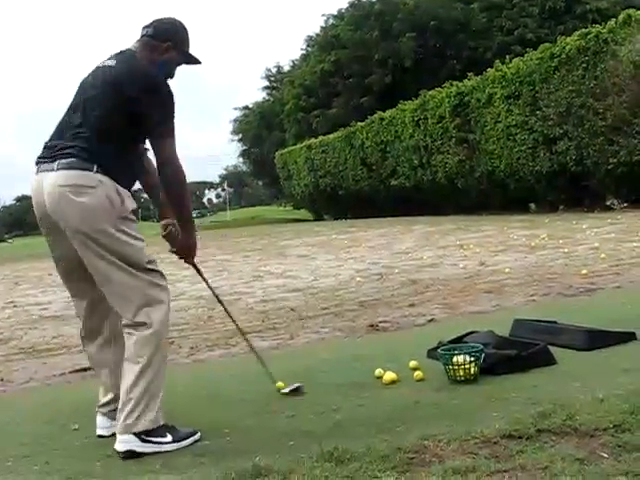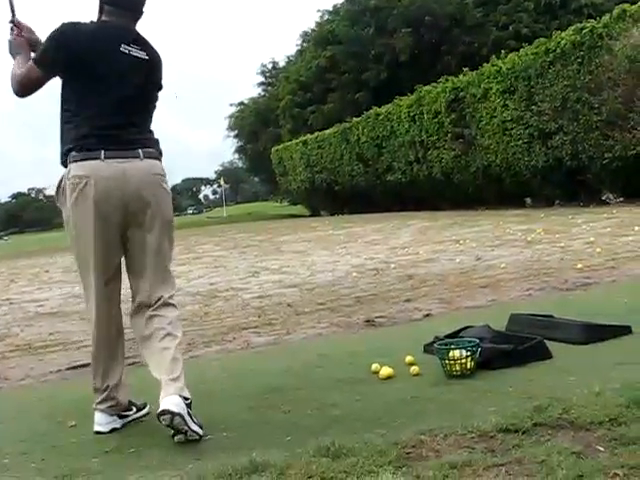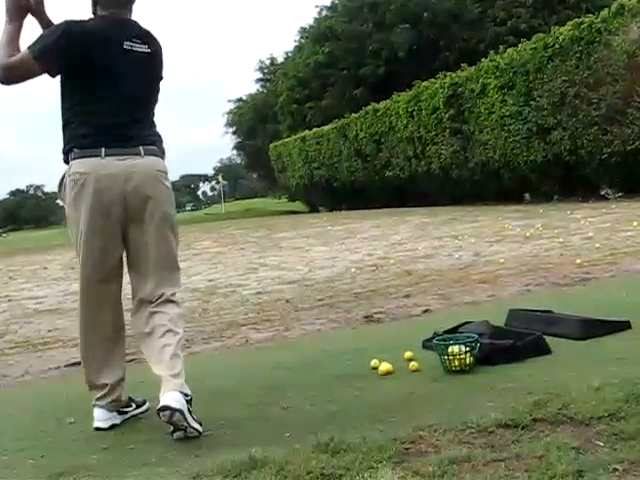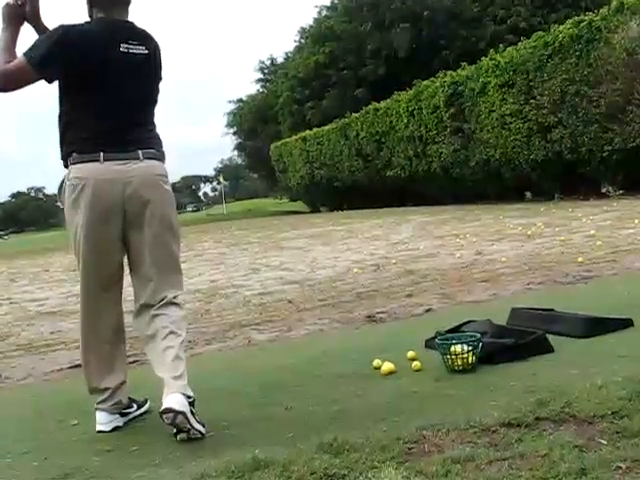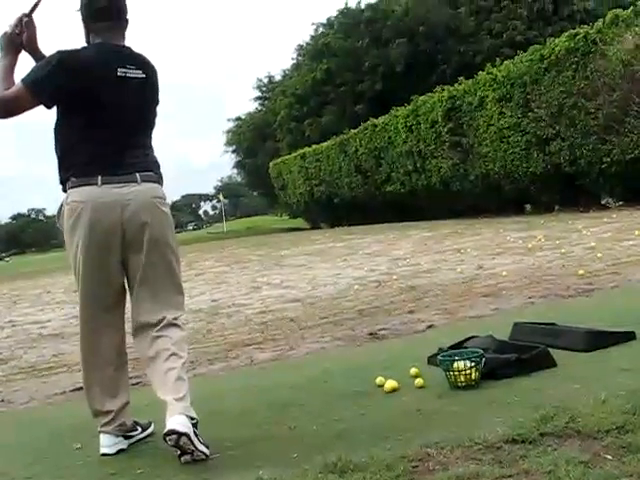
dt=0.5s
person 1, frame 1
left shoulder: (111, 67)
right shoulder: (152, 86)
right elbow: (168, 163)
left wrist: (166, 213)
right wrist: (185, 226)
left hip: (50, 183)
right hip: (87, 187)
left knee: (97, 305)
right knee: (147, 300)
left ankle: (111, 409)
right ankle: (139, 427)
person 1, frame 2
left shoulder: (73, 36)
right shoulder: (150, 57)
left elbow: (21, 85)
left wrist: (20, 50)
right wrist: (40, 46)
left hip: (90, 173)
right hip: (145, 170)
left knee: (101, 295)
right knee: (155, 292)
left ankle: (109, 404)
right ankle: (173, 393)
person 1, frame 3
right shoulder: (150, 45)
left hip: (91, 171)
right hip: (147, 167)
left knee: (98, 293)
right knee: (158, 288)
left ankle: (108, 399)
right ankle: (173, 389)
person 1, frame 4
left shoulder: (71, 39)
right shoulder: (148, 46)
left hip: (90, 176)
right hip: (147, 171)
left knee: (98, 296)
right knee: (160, 290)
left ankle: (111, 402)
right ankle: (176, 392)
person 1, frame 5
left shoulder: (70, 65)
right shoulder: (145, 70)
right wrist: (38, 54)
left hip: (89, 199)
right hip: (145, 194)
left knee: (99, 318)
right knee: (160, 312)
left ankle: (114, 425)
right ankle: (179, 414)
